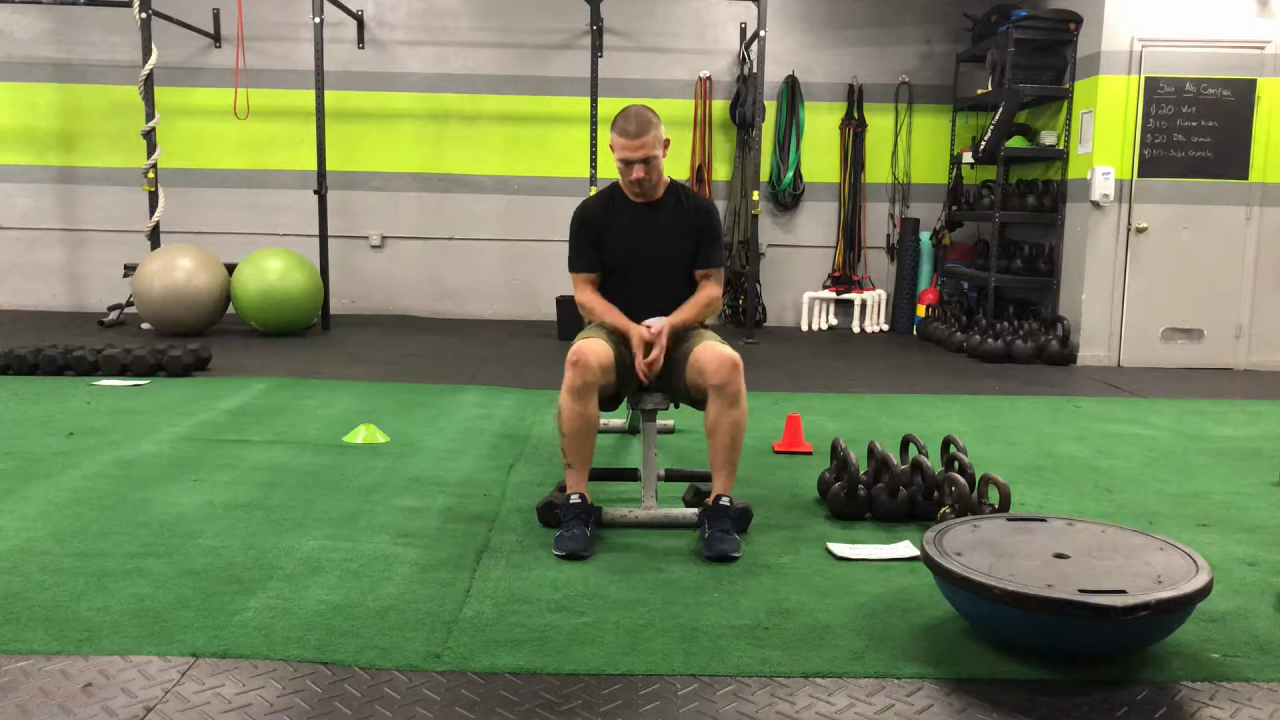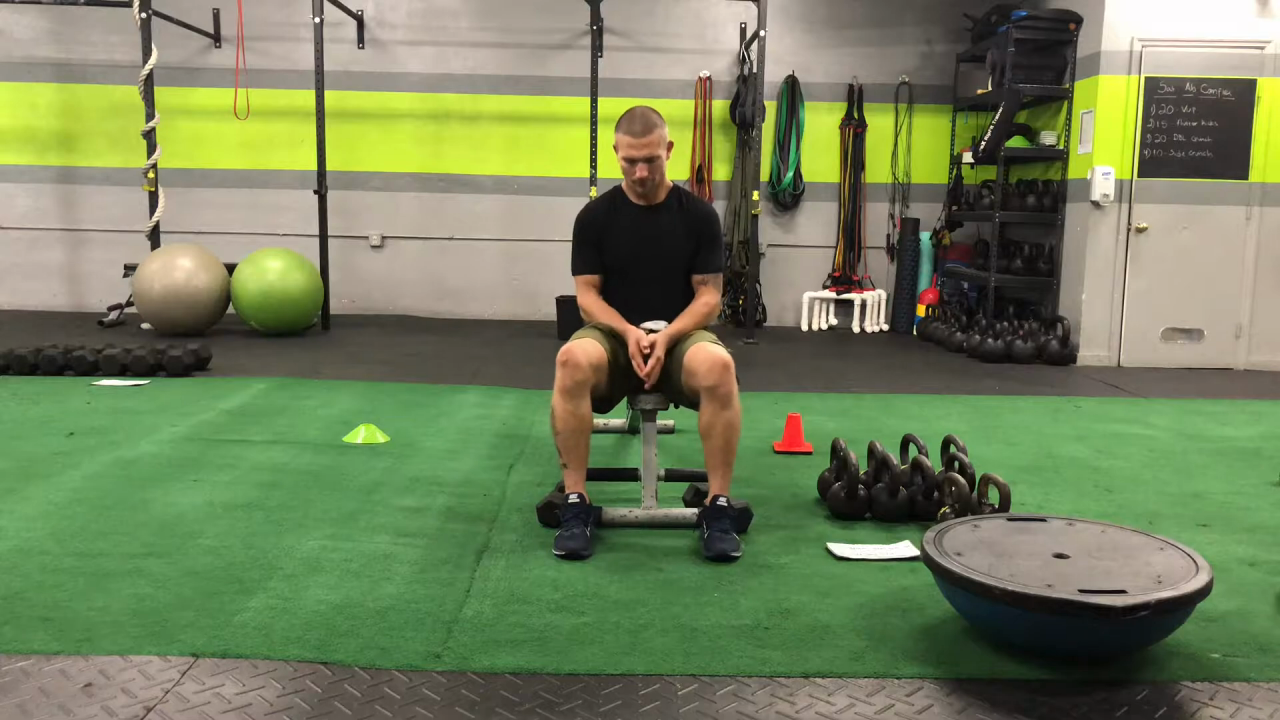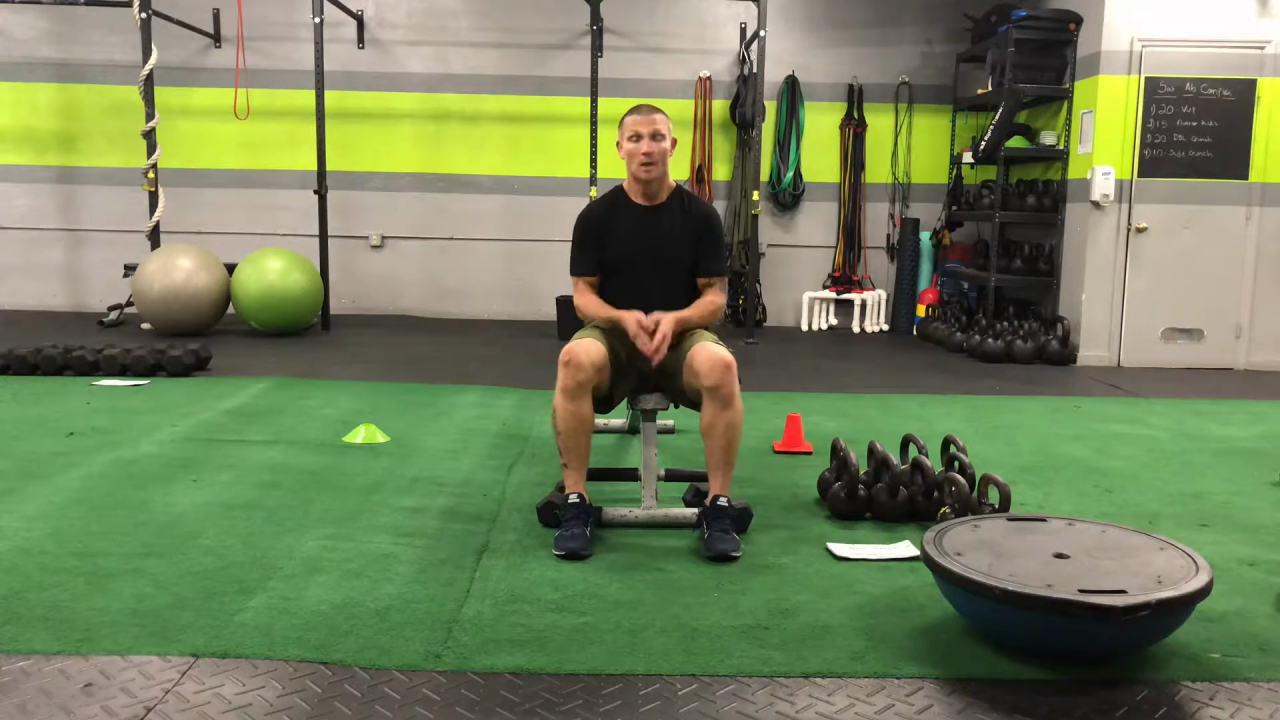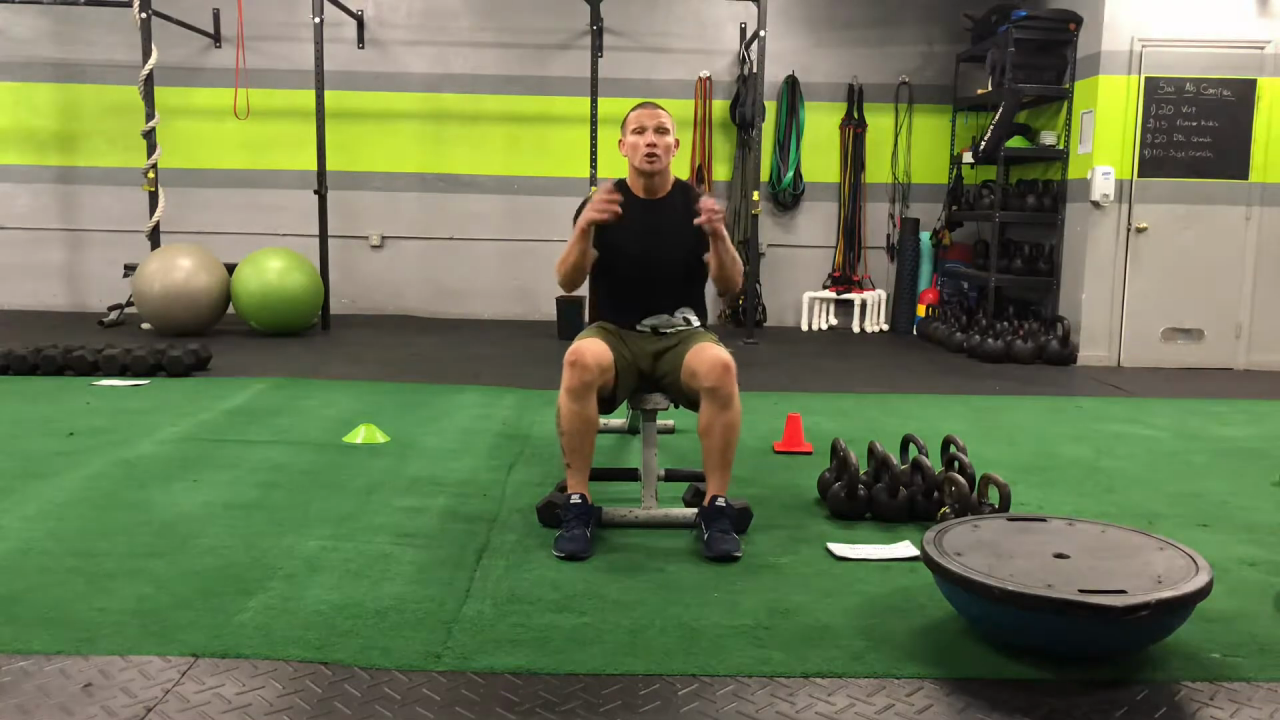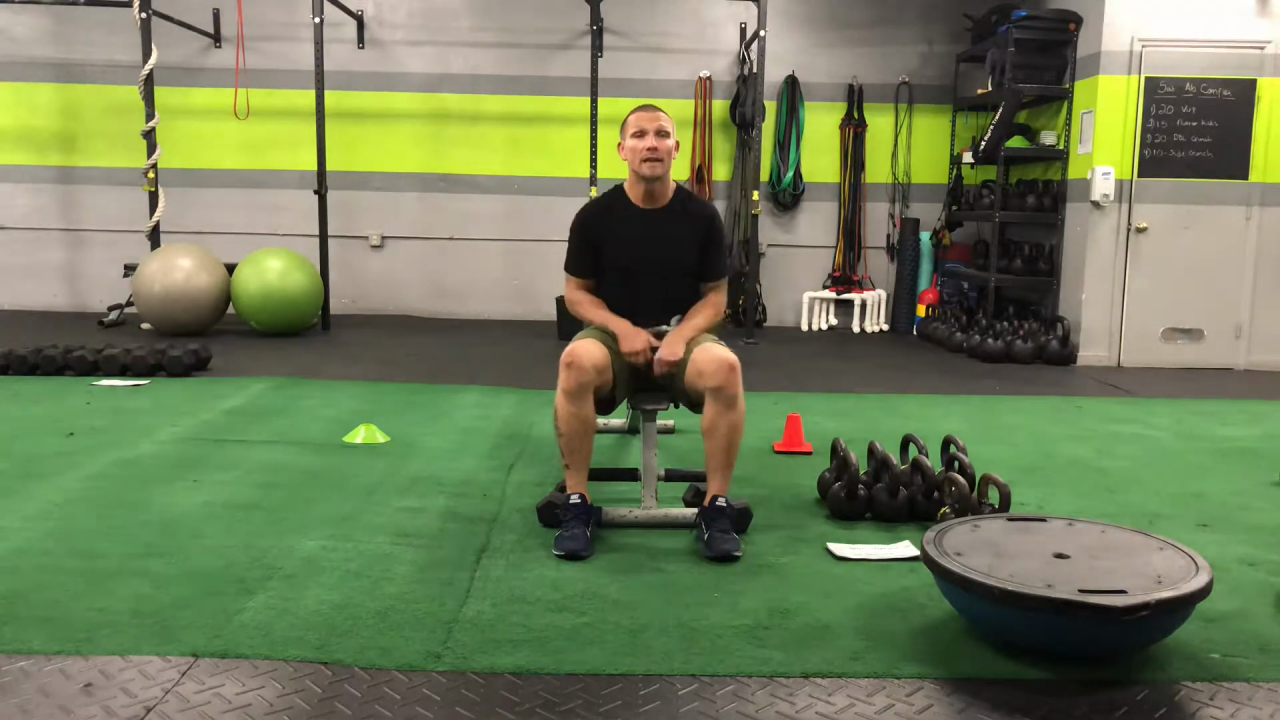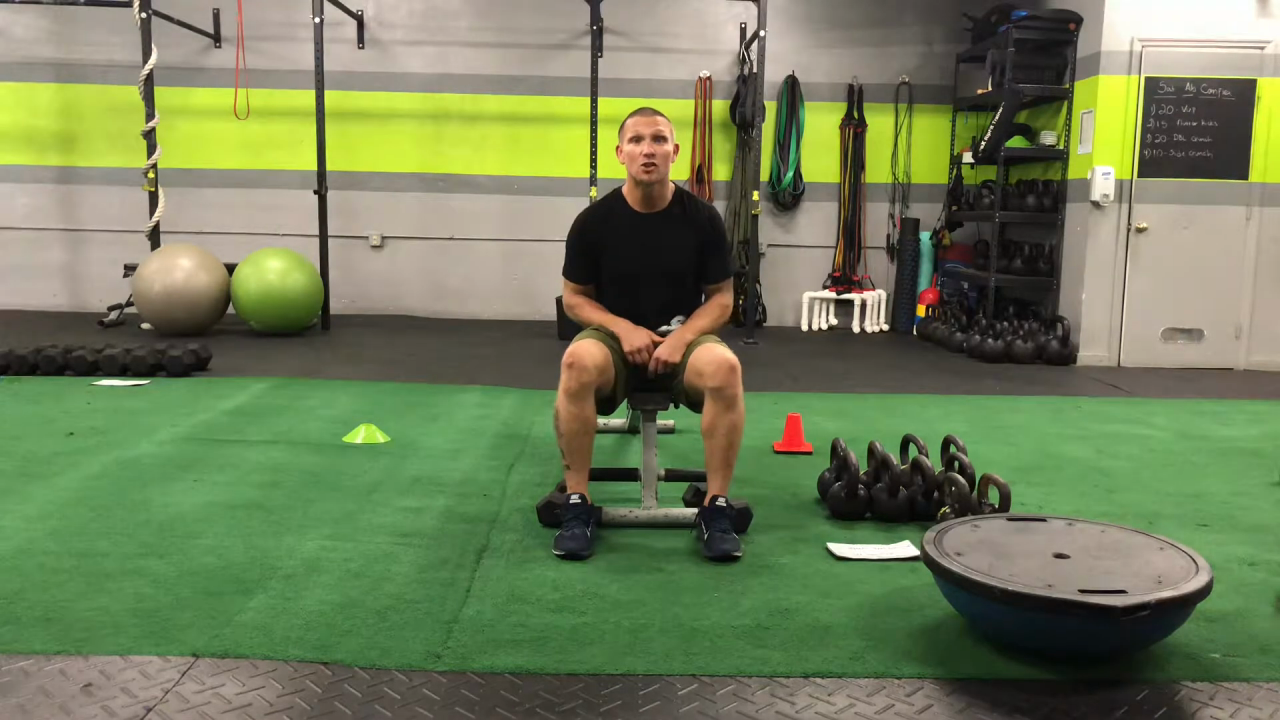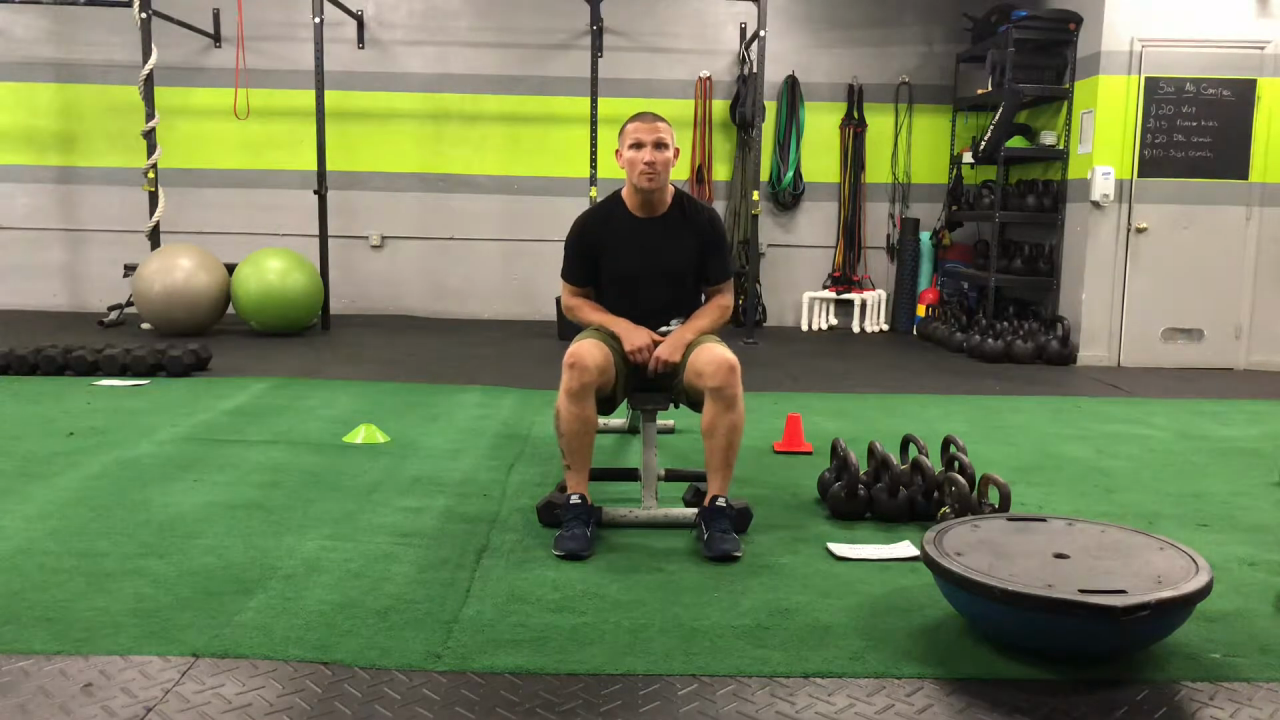
dt=0.4s
person 1, frame 1
left shoulder: (698, 210)
right shoulder: (592, 213)
left elbow: (711, 288)
right elbow: (584, 292)
left wrist: (667, 327)
right wrist: (632, 330)
left hip: (681, 333)
right hip: (616, 333)
left knee: (726, 365)
right knee: (582, 361)
left ankle: (719, 507)
right ankle: (576, 504)
person 1, frame 2
left shoulder: (699, 214)
right shoulder: (595, 215)
left elbow: (709, 295)
right elbow: (588, 294)
left wrist: (666, 337)
right wrist: (628, 332)
left hip: (680, 335)
right hip: (615, 334)
left knee: (718, 366)
right knee: (572, 360)
left ankle: (717, 507)
right ankle: (576, 504)
person 1, frame 3
left shoulder: (699, 215)
right shoulder: (597, 215)
left elbow: (716, 298)
right elbow: (584, 298)
left wrist: (673, 322)
right wrist: (625, 319)
left hip: (682, 333)
right hip: (615, 332)
left knee: (721, 367)
right knee: (573, 360)
left ankle: (717, 507)
right ankle: (576, 504)
person 1, frame 4
left shoulder: (697, 204)
right shoulder: (602, 203)
left elbow: (732, 287)
right elbow: (568, 281)
left wrist: (717, 233)
right wrist: (587, 225)
left hip: (681, 334)
right hip: (615, 333)
left knee: (720, 368)
right knee: (580, 361)
left ankle: (716, 507)
right ankle: (577, 505)
person 1, frame 5
left shoulder: (701, 216)
right shoulder: (595, 216)
left elbow: (716, 297)
right elbow: (576, 293)
left wrist: (682, 335)
right wrist: (622, 329)
left hip: (680, 339)
right hip: (616, 336)
left knee: (725, 368)
right knee: (576, 362)
left ankle: (715, 508)
right ankle: (577, 505)
person 1, frame 6
left shoulder: (702, 218)
right shoulder: (594, 221)
left elbow: (721, 299)
right elbow: (575, 298)
left wrist: (682, 336)
right wrist: (623, 328)
left hip: (683, 338)
right hip: (616, 335)
left knee: (725, 368)
right knee: (578, 363)
left ankle: (715, 509)
right ankle: (577, 505)
person 1, frame 7
left shoulder: (702, 221)
right shoulder: (592, 224)
left elbow: (721, 299)
right elbow: (573, 300)
left wrist: (682, 336)
right wrist: (623, 327)
left hip: (683, 337)
right hip: (615, 335)
left knee: (725, 367)
right knee: (578, 362)
left ankle: (716, 508)
right ankle: (577, 504)
